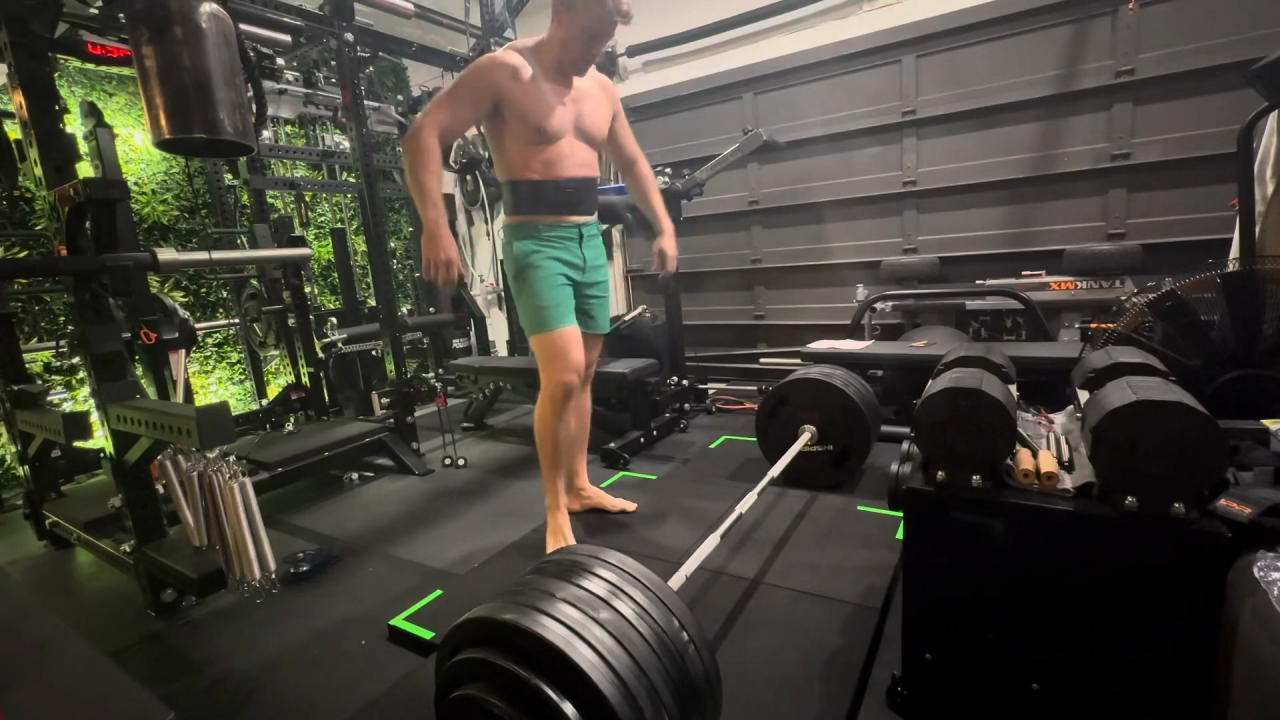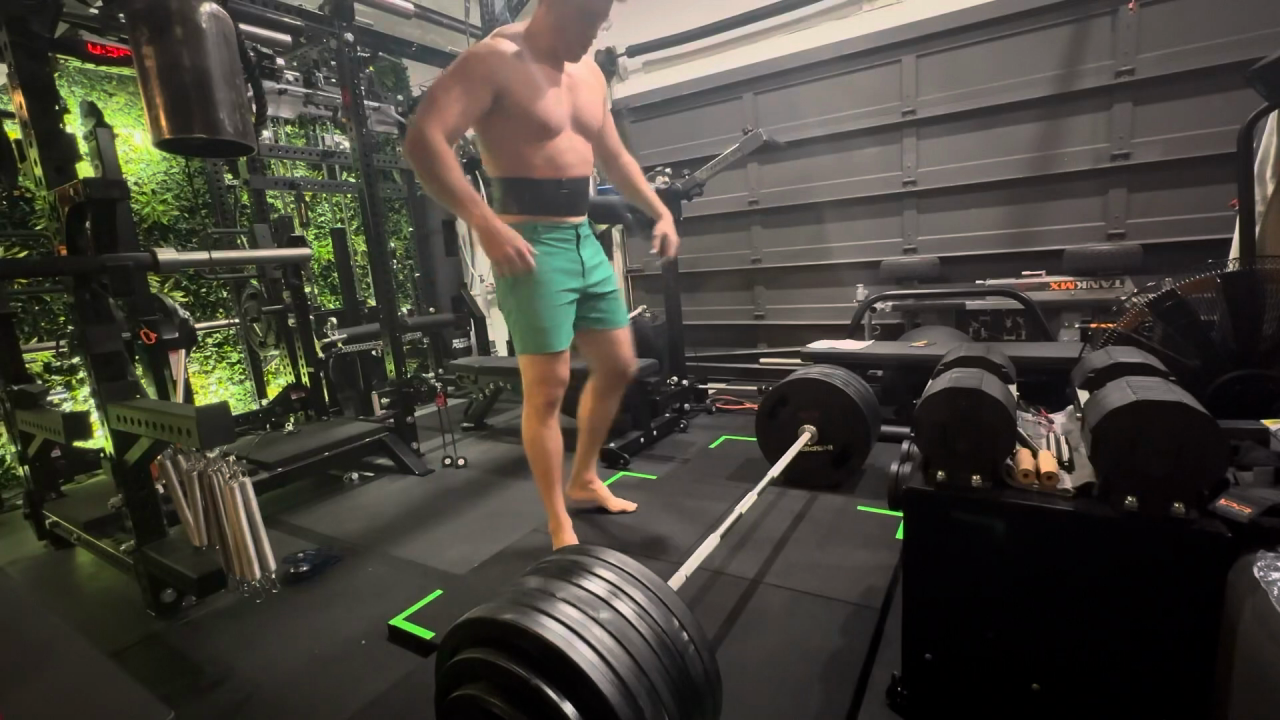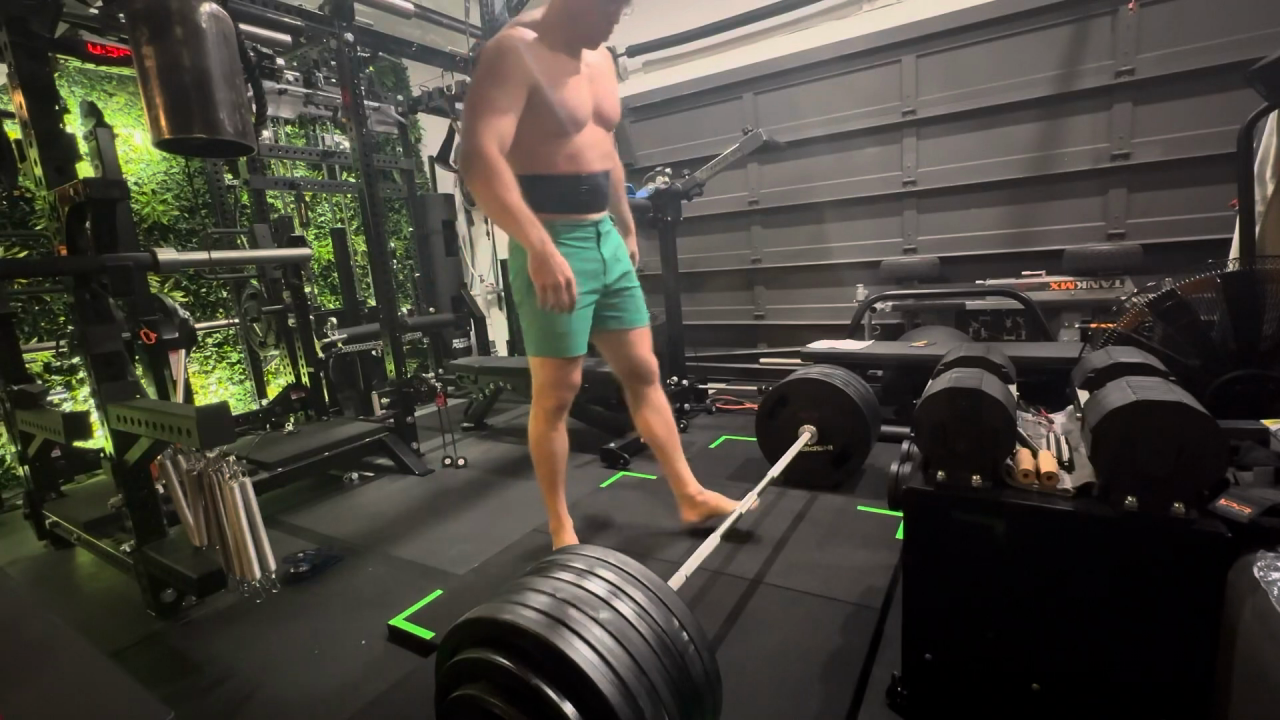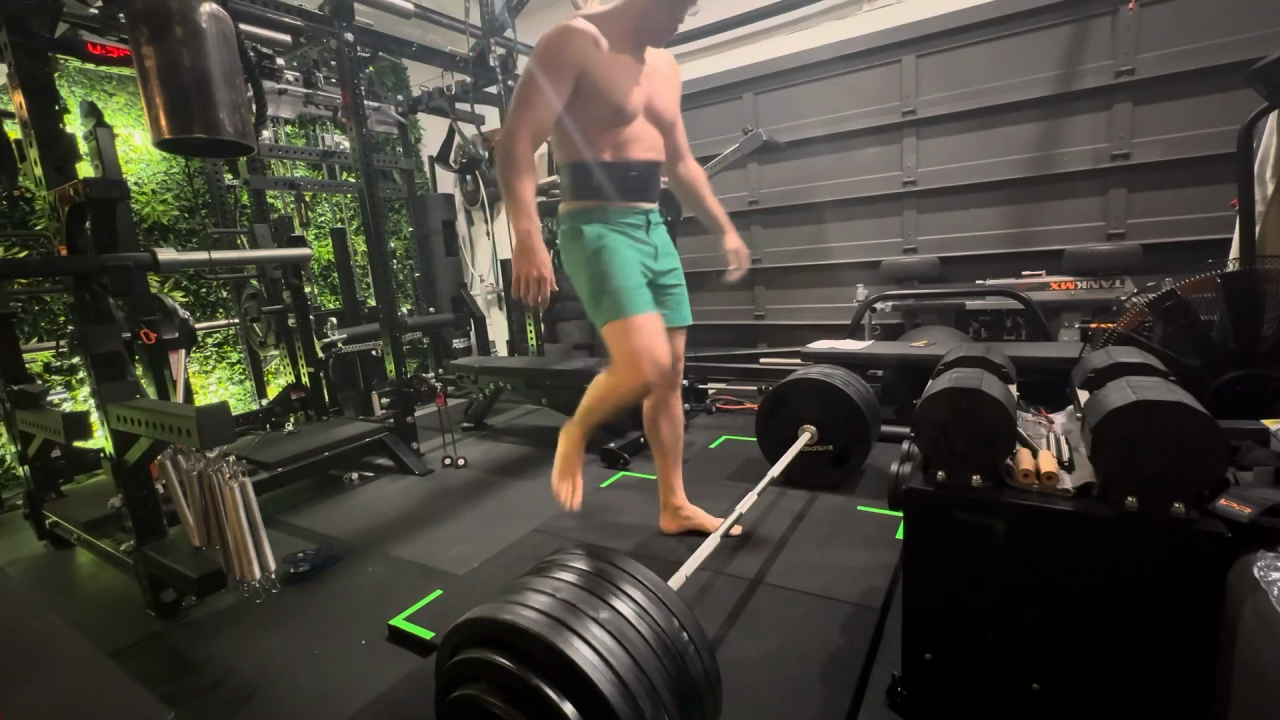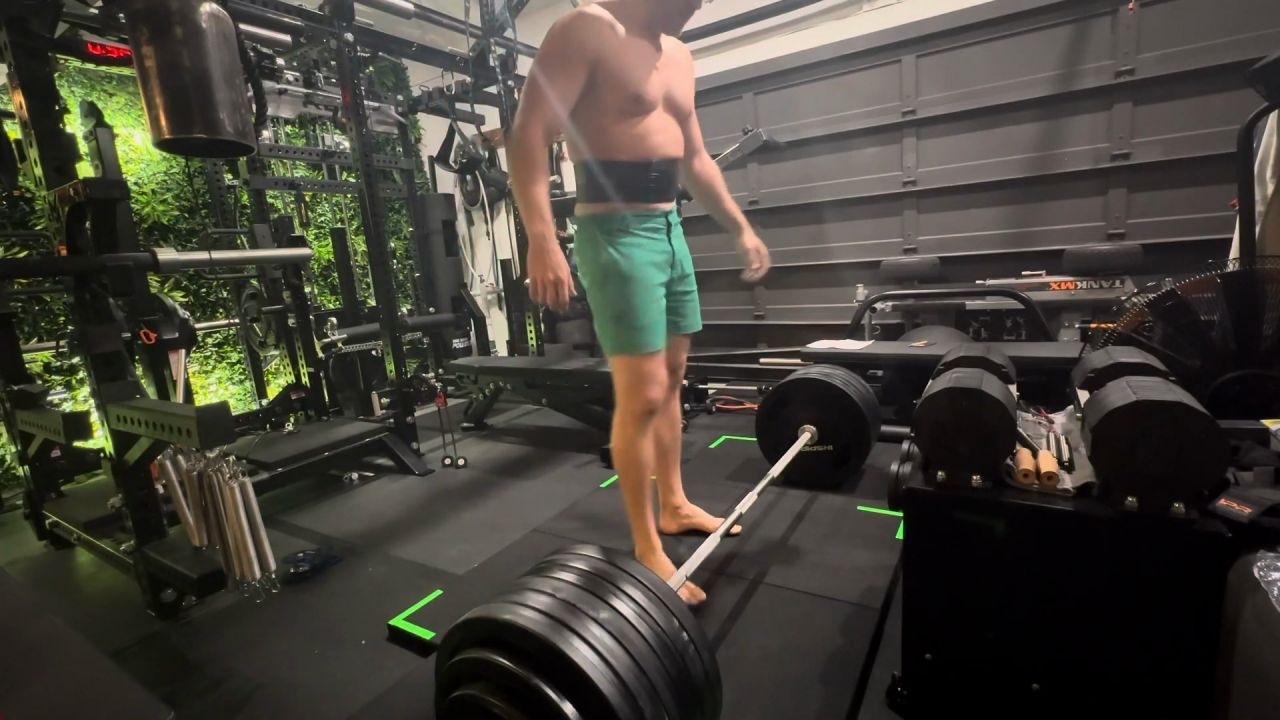
dt=0.4s
person 1, frame 1
left shoulder: (601, 89)
right shoulder: (502, 72)
left elbow: (634, 165)
right elbow: (423, 137)
left wrist: (663, 226)
right wrist: (435, 227)
left hip: (588, 240)
right hip: (535, 242)
left knee: (582, 374)
right knee: (563, 375)
left ankle: (579, 486)
right ankle: (555, 511)
person 1, frame 2
left shoulder: (589, 74)
right shoulder: (495, 61)
left elbow: (615, 159)
right elbow: (425, 139)
left wrist: (660, 212)
right wrist: (485, 222)
left hip: (585, 240)
right hip: (529, 245)
left knee: (619, 367)
right knee: (547, 389)
left ankle: (584, 479)
right ankle: (560, 528)
person 1, frame 3
left shoulder: (600, 60)
right shoulder: (514, 52)
right elbow: (479, 157)
left wrist: (627, 229)
right wrist: (538, 247)
left hip: (605, 239)
right hip: (554, 245)
left knee: (643, 374)
right knee: (557, 392)
left ankle: (689, 496)
right ankle: (561, 530)
person 1, frame 4
left shoulder: (664, 66)
right shoulder: (574, 43)
left elbow: (681, 162)
right elbow: (517, 143)
left wrist: (725, 229)
right wrist: (528, 239)
left hip: (654, 228)
right hip: (597, 228)
left knee: (669, 374)
right knee: (646, 366)
left ankle: (675, 506)
right ankle: (579, 430)
person 1, frame 5
left shoulder: (678, 56)
right elbow: (527, 138)
left wrist: (741, 227)
right wrist: (542, 240)
left hip: (669, 231)
right hip: (614, 235)
left knee: (671, 380)
right knee: (644, 394)
left ankle: (674, 505)
right ankle: (643, 545)
